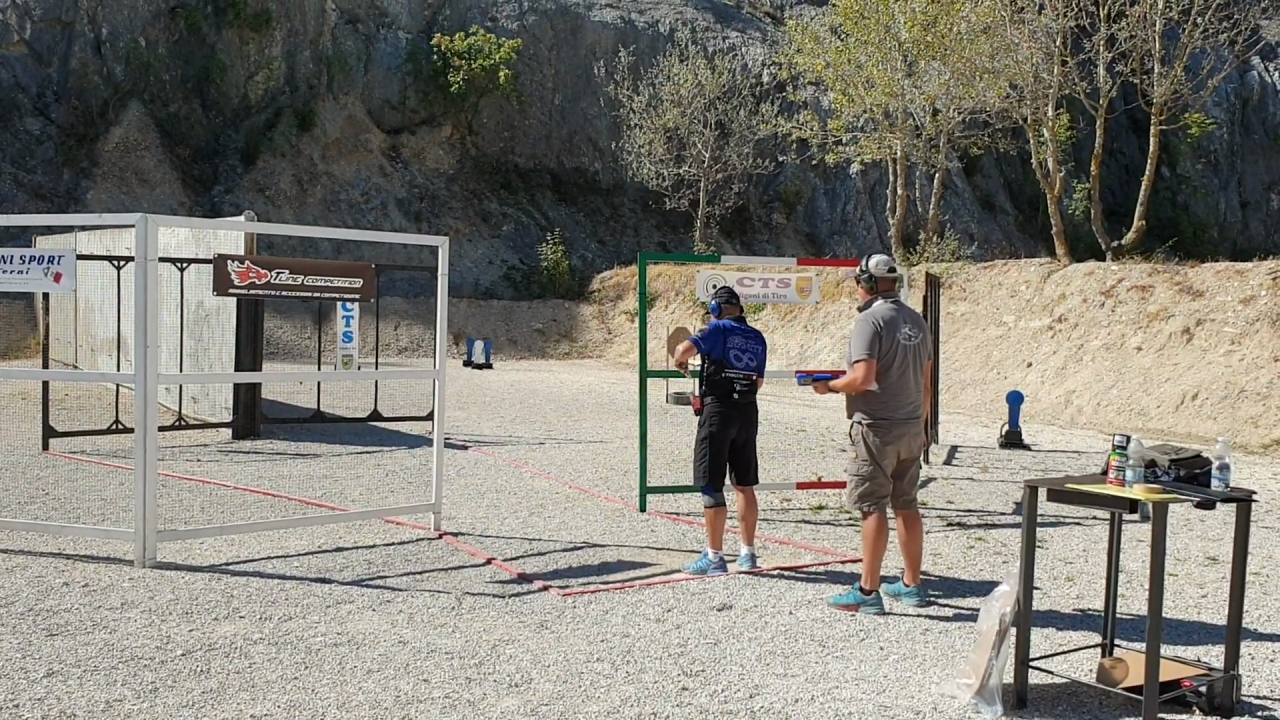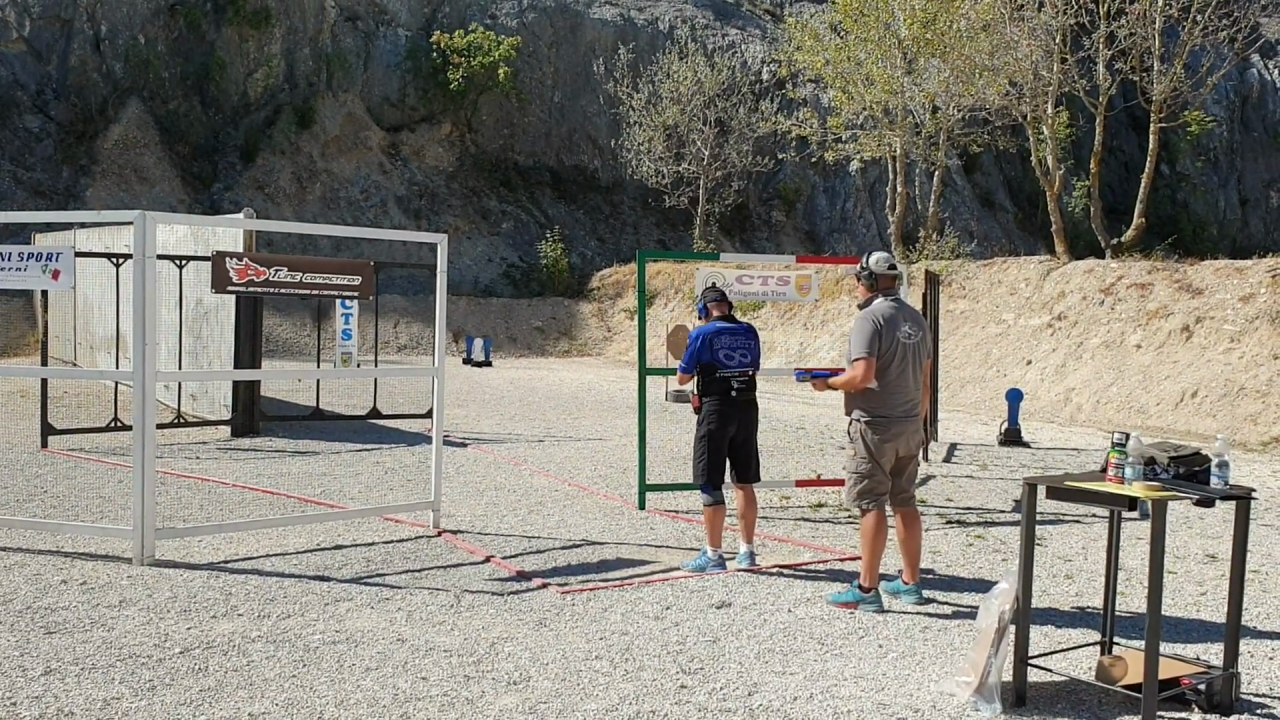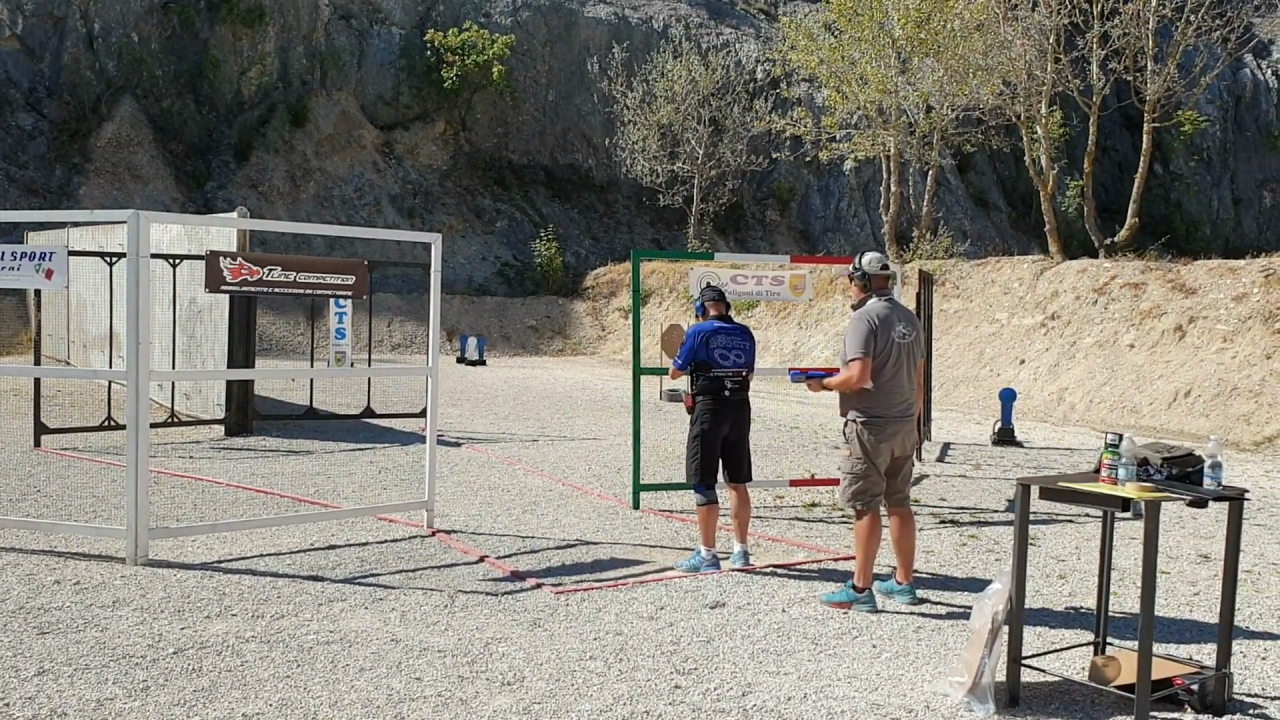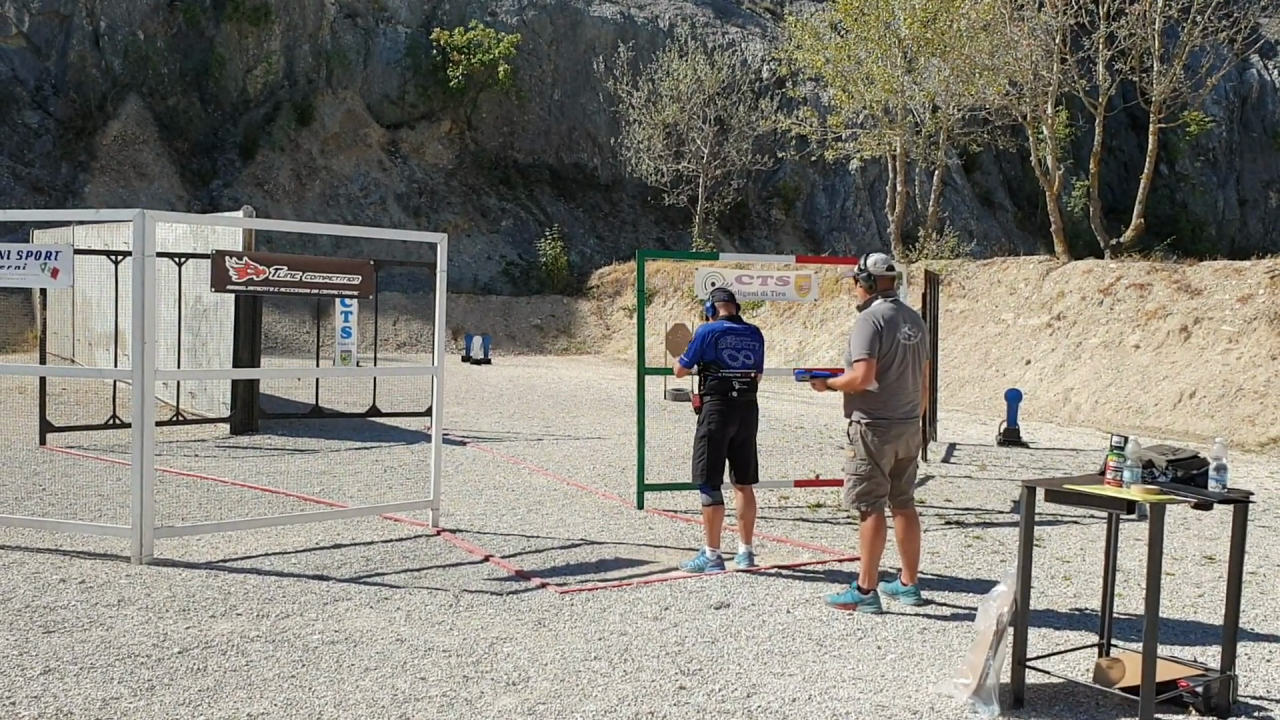
dt=0.7s
person 1, frame 1
left shoulder: (870, 320)
right shoulder: (916, 320)
left elbow: (862, 378)
right elbow: (925, 382)
left wrist: (829, 386)
right wrist: (920, 425)
left hip: (877, 429)
right hip: (911, 428)
left knee: (873, 507)
right knee: (906, 504)
left ankle: (868, 591)
right ankle: (911, 585)
person 1, frame 2
left shoulder: (870, 317)
right shoulder: (916, 319)
left elbow: (862, 376)
right elbow: (924, 380)
left wrist: (829, 383)
left hip: (875, 427)
right hip: (909, 427)
left knee: (871, 504)
right knee: (905, 502)
left ankle: (867, 589)
right ankle: (910, 582)
person 1, frame 3
left shoulder: (865, 318)
right shoulder: (909, 318)
left elbow: (858, 376)
right elbow: (918, 380)
left wrist: (824, 384)
left hip: (870, 427)
right hip: (904, 427)
left knee: (866, 506)
right knee: (899, 503)
left ankle: (861, 589)
right ankle: (903, 583)
person 1, frame 4
left shoulder: (871, 318)
right shoulder: (915, 319)
left elbow: (862, 377)
right elbow: (923, 380)
left wrist: (828, 383)
left hip: (874, 428)
right hip: (908, 428)
left knee: (871, 506)
right knee: (904, 503)
left ankle: (866, 590)
right ankle: (908, 583)
person 2, frame 1
left shoulder: (716, 329)
right shoulder: (758, 338)
left elbow: (684, 351)
left wrist: (680, 358)
left hip: (718, 411)
right hip: (748, 412)
left knee: (711, 486)
right knee: (745, 484)
left ankle: (714, 557)
right ankle: (747, 553)
person 2, frame 2
left shoulder: (702, 334)
right shoulder: (749, 332)
left elbow: (682, 378)
left hip: (716, 410)
right hip: (747, 409)
left knee: (710, 484)
right knee: (744, 482)
left ankle: (713, 555)
right ankle: (747, 551)
person 2, frame 3
left shoulder: (699, 331)
right shoulder: (745, 334)
left elbow: (674, 373)
left hip: (709, 409)
right hip: (740, 409)
left knee: (704, 484)
right knee: (738, 481)
left ankle: (707, 554)
right ankle: (741, 550)
person 2, frame 4
left shoulder: (708, 331)
right shoulder: (755, 335)
left elbow: (679, 370)
left wrist: (698, 365)
left hip: (717, 410)
right hip: (748, 410)
left knee: (709, 484)
right knee: (744, 483)
left ankle: (712, 555)
right ankle: (745, 552)
